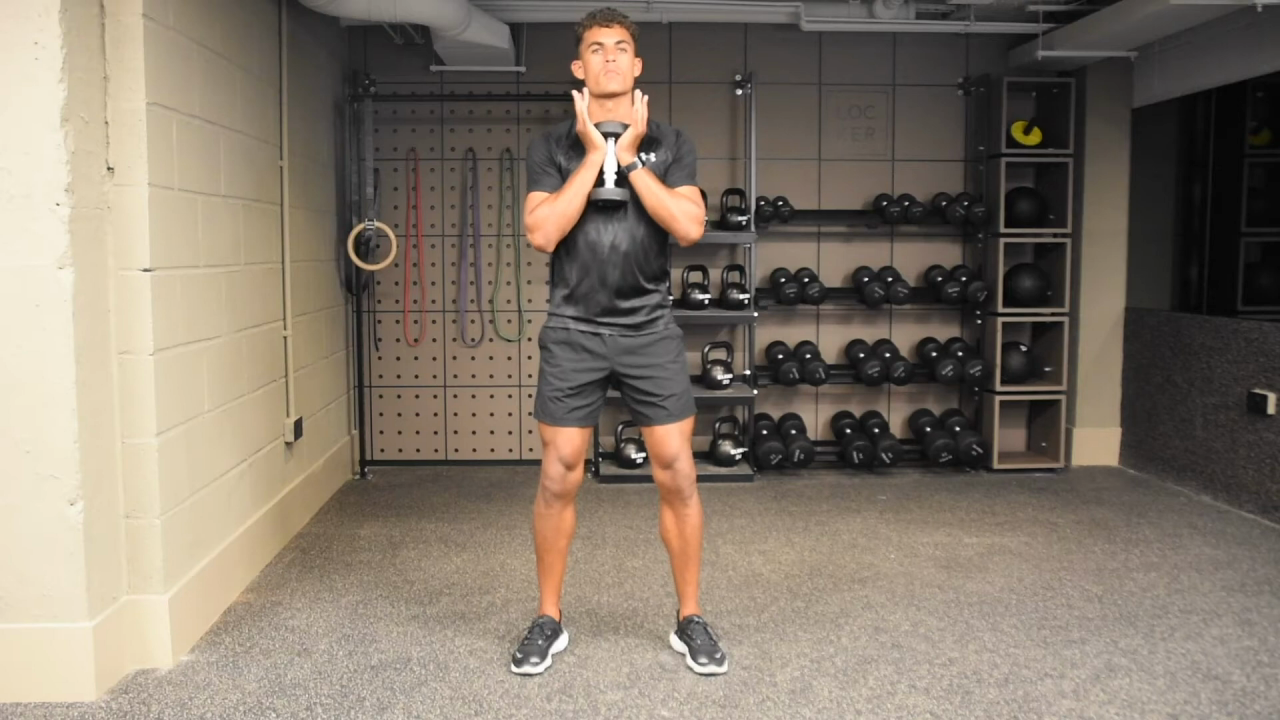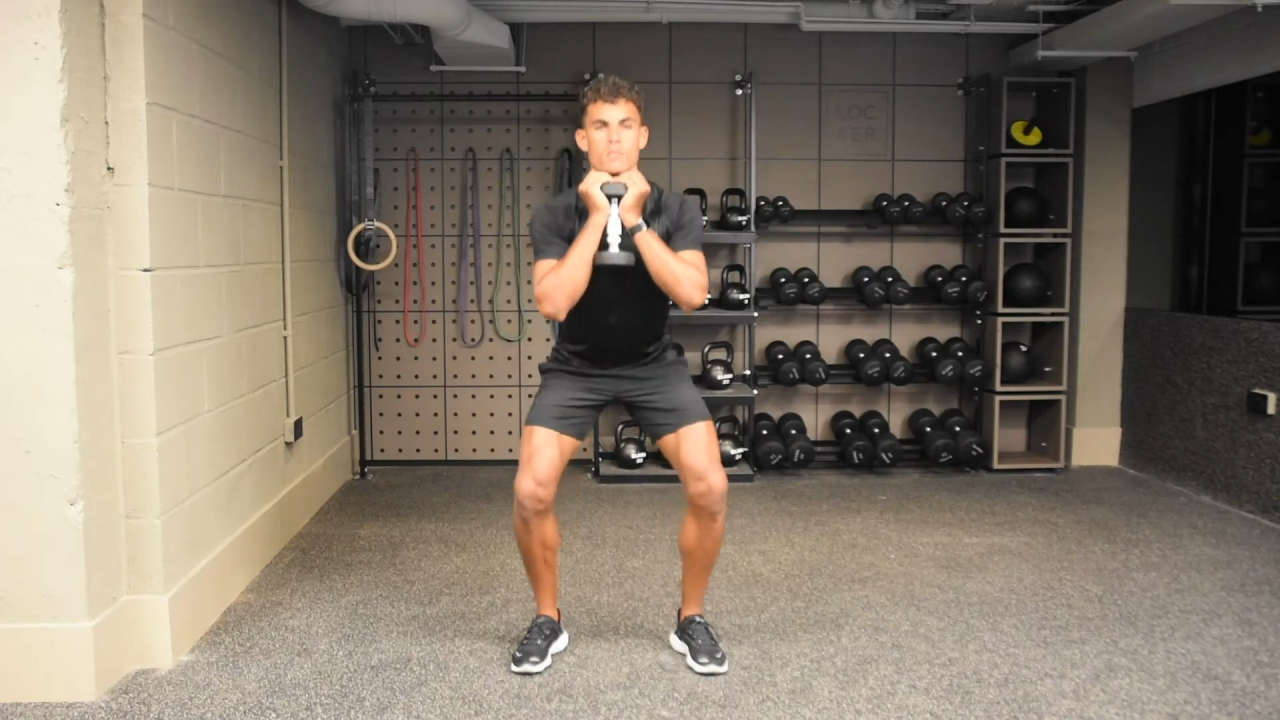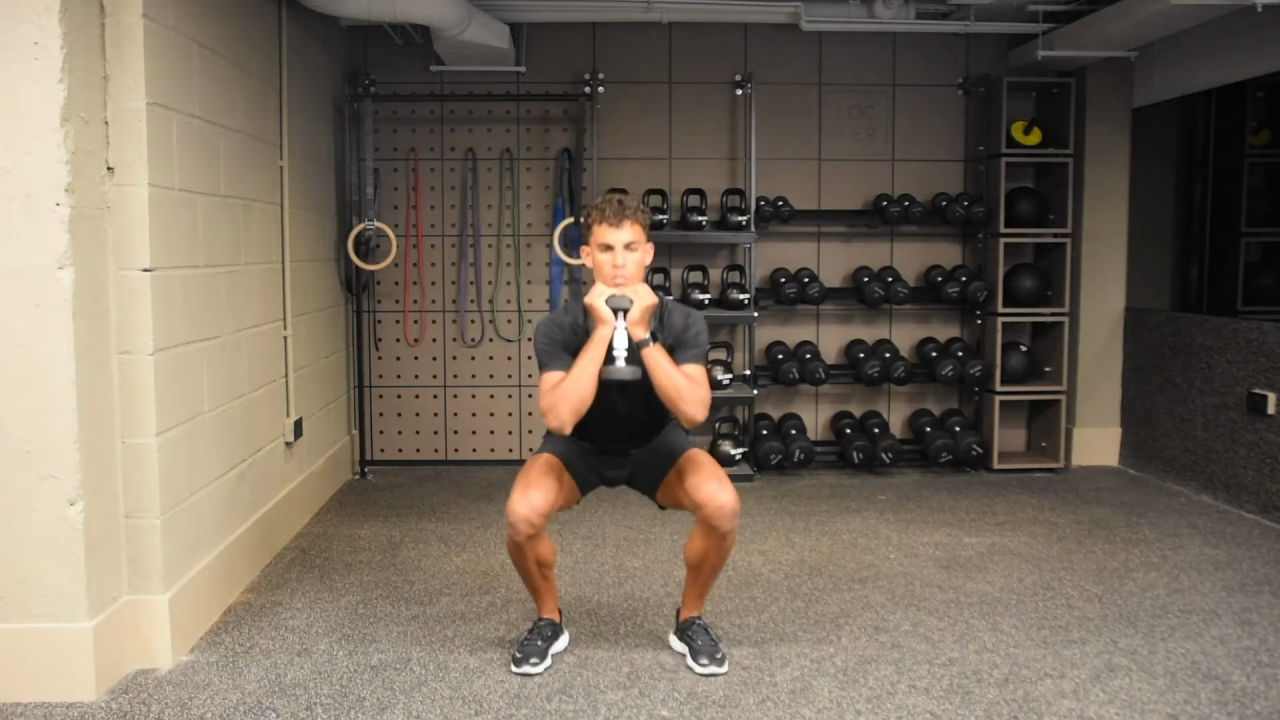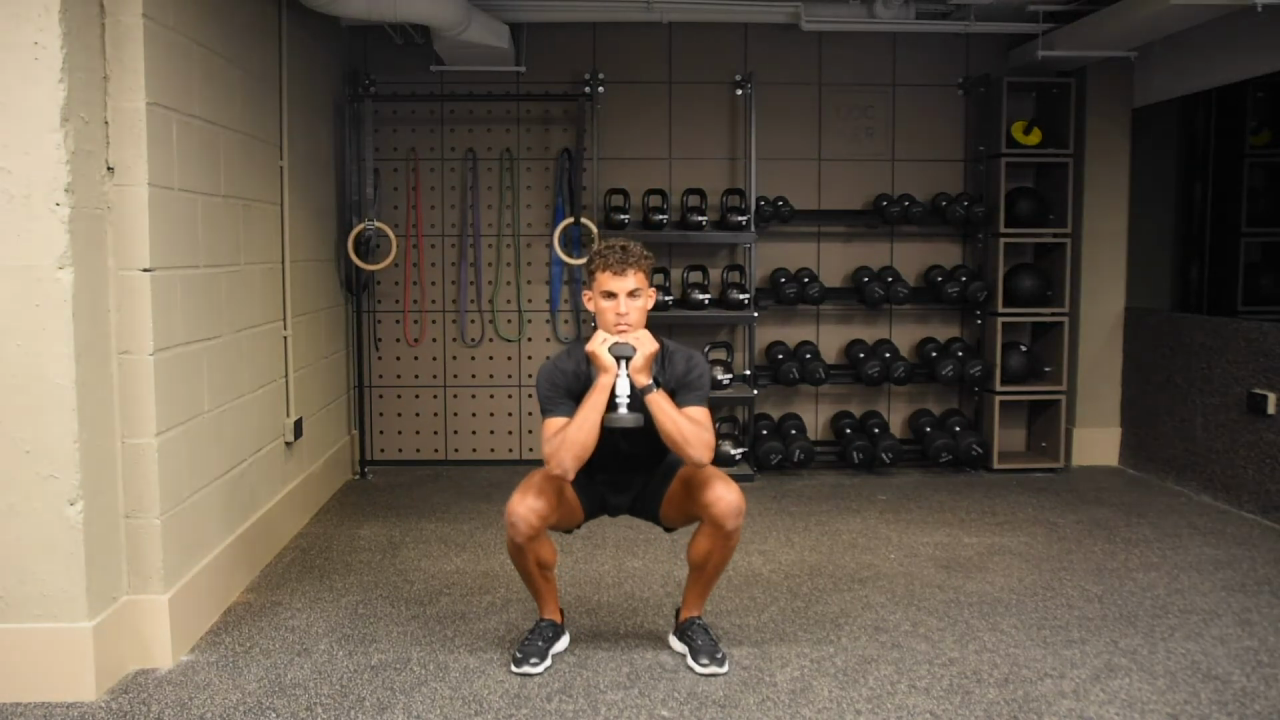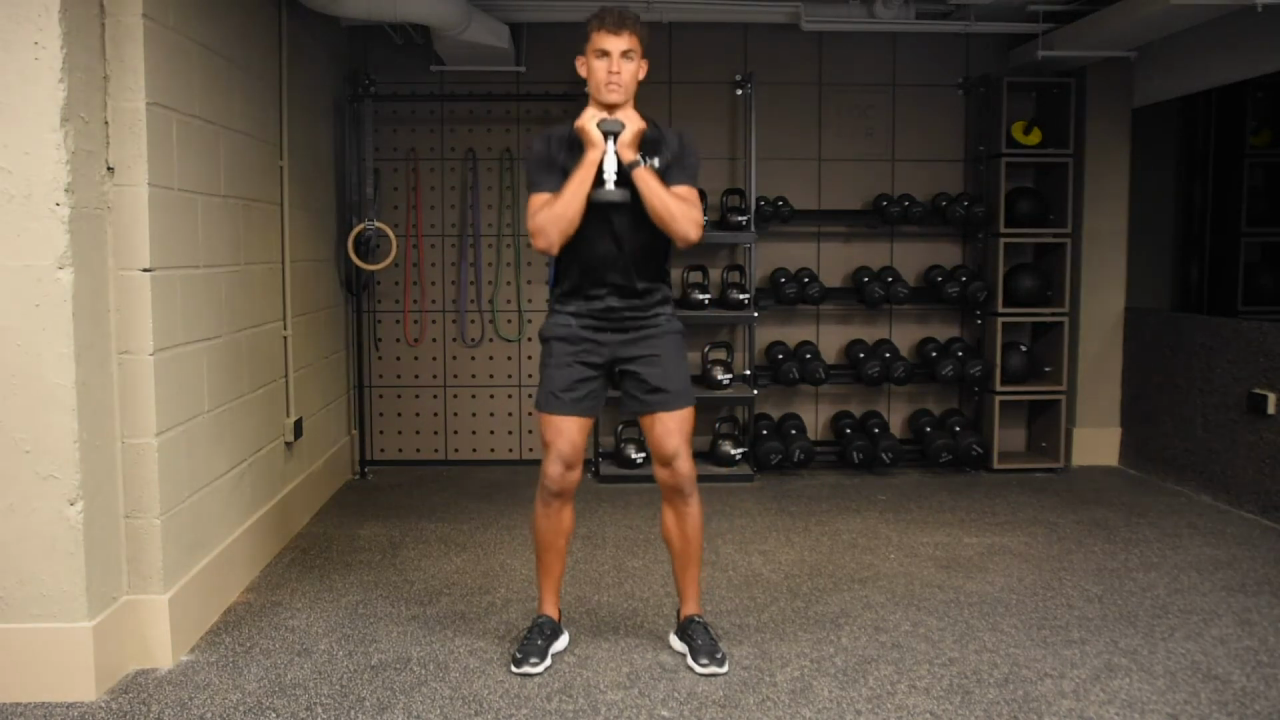
dt=1s
person 1, frame 1
left shoulder: (670, 143)
right shoulder: (552, 146)
left elbow: (690, 227)
right elbow: (542, 233)
left wrist: (629, 159)
right wrist: (594, 155)
left hip: (650, 330)
right hip: (574, 331)
left knee: (676, 474)
right knee: (560, 476)
left ankle: (690, 619)
right ankle: (548, 619)
person 1, frame 2
left shoulder: (676, 210)
right shoulder: (555, 216)
left elbow: (692, 294)
right elbow: (552, 304)
left wrist: (635, 222)
right wrist: (596, 218)
left hip: (653, 365)
right hip: (576, 367)
left knee: (709, 487)
right knee: (532, 491)
left ankle: (691, 620)
right ankle: (547, 620)
person 1, frame 3
left shoulder: (681, 321)
right shoulder: (560, 326)
left elbow: (694, 412)
right elbow: (559, 419)
left wrist: (642, 335)
right wrist: (603, 331)
left hip: (654, 443)
right hip: (581, 446)
left knee: (722, 506)
right knee: (522, 514)
left ankle: (690, 621)
right ankle: (549, 621)
person 1, frame 4
left shoulder: (684, 364)
right shoulder: (562, 370)
left elbow: (700, 455)
right elbow: (561, 467)
left wrist: (645, 381)
right wrist: (604, 378)
left hip: (656, 475)
right hip: (586, 478)
left knee: (727, 504)
right knee: (521, 514)
left ankle: (690, 620)
right ankle: (550, 620)
person 1, frame 5
left shoulder: (671, 145)
right shoulder: (553, 146)
left elbow: (688, 230)
right elbow: (545, 237)
left wrist: (631, 158)
right wrist: (592, 153)
left hip: (651, 325)
right hip: (574, 326)
left knee: (677, 472)
right knee: (559, 474)
left ankle: (690, 619)
right ankle: (548, 619)
